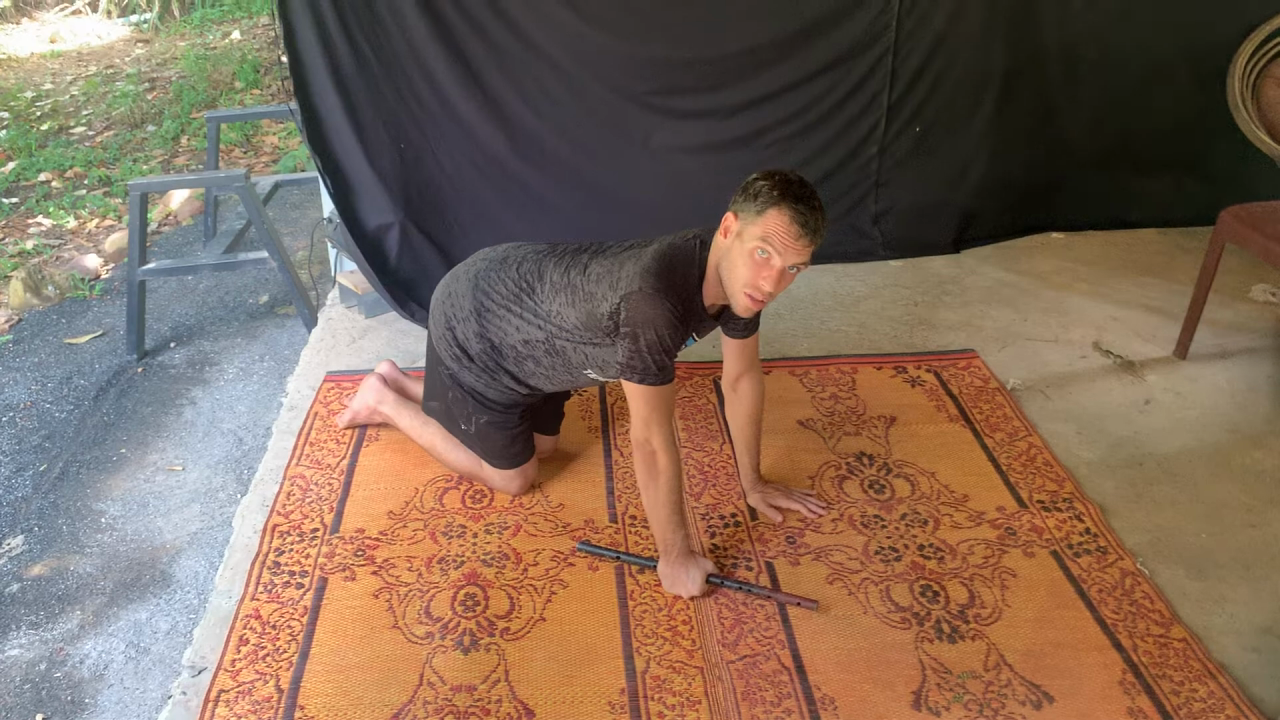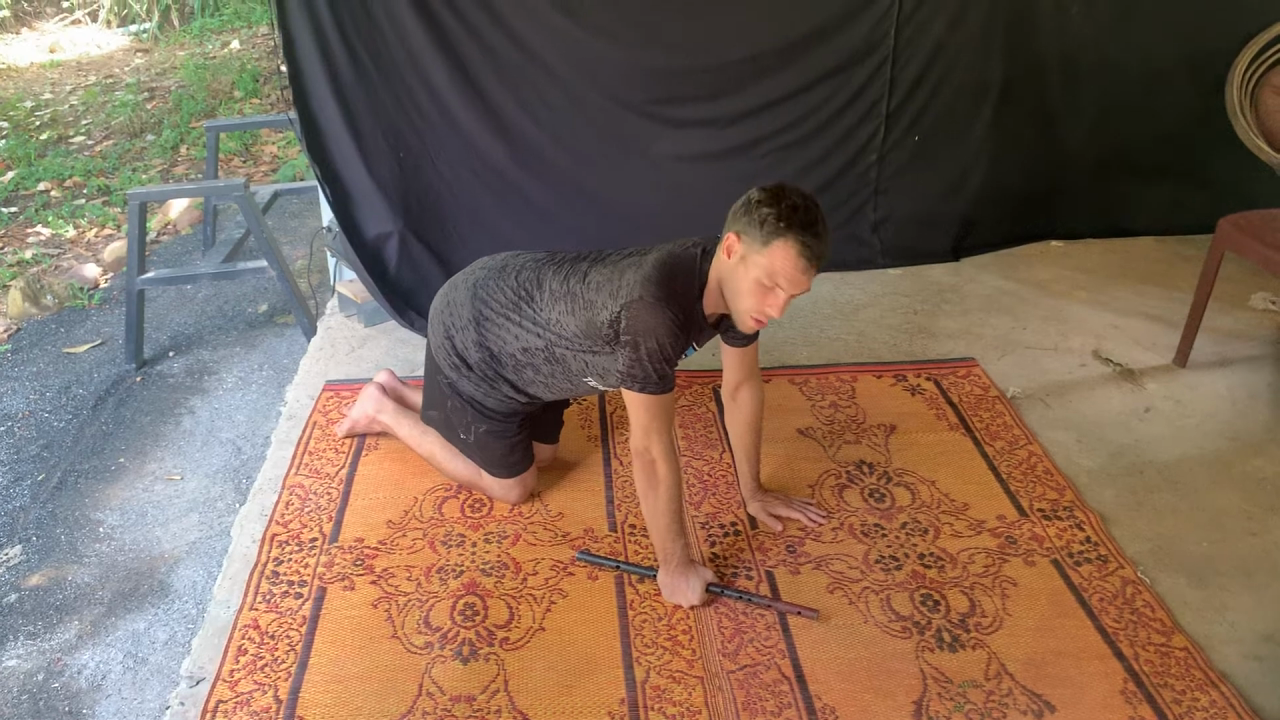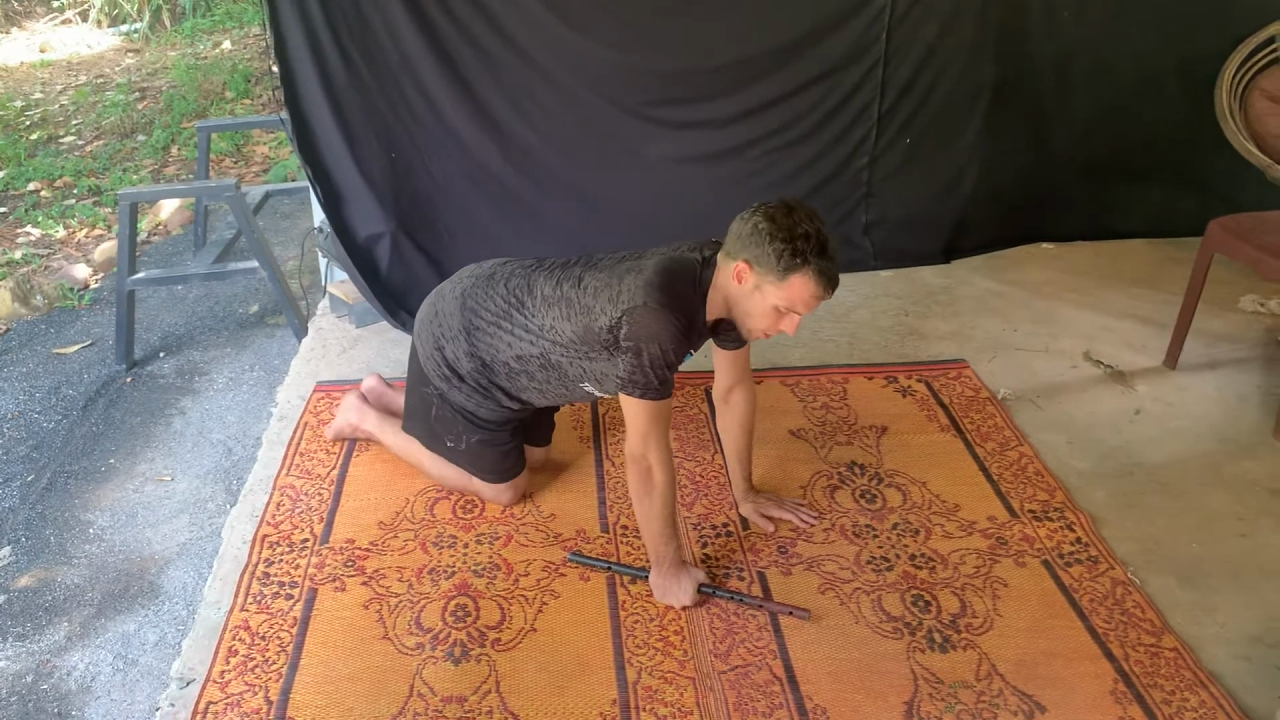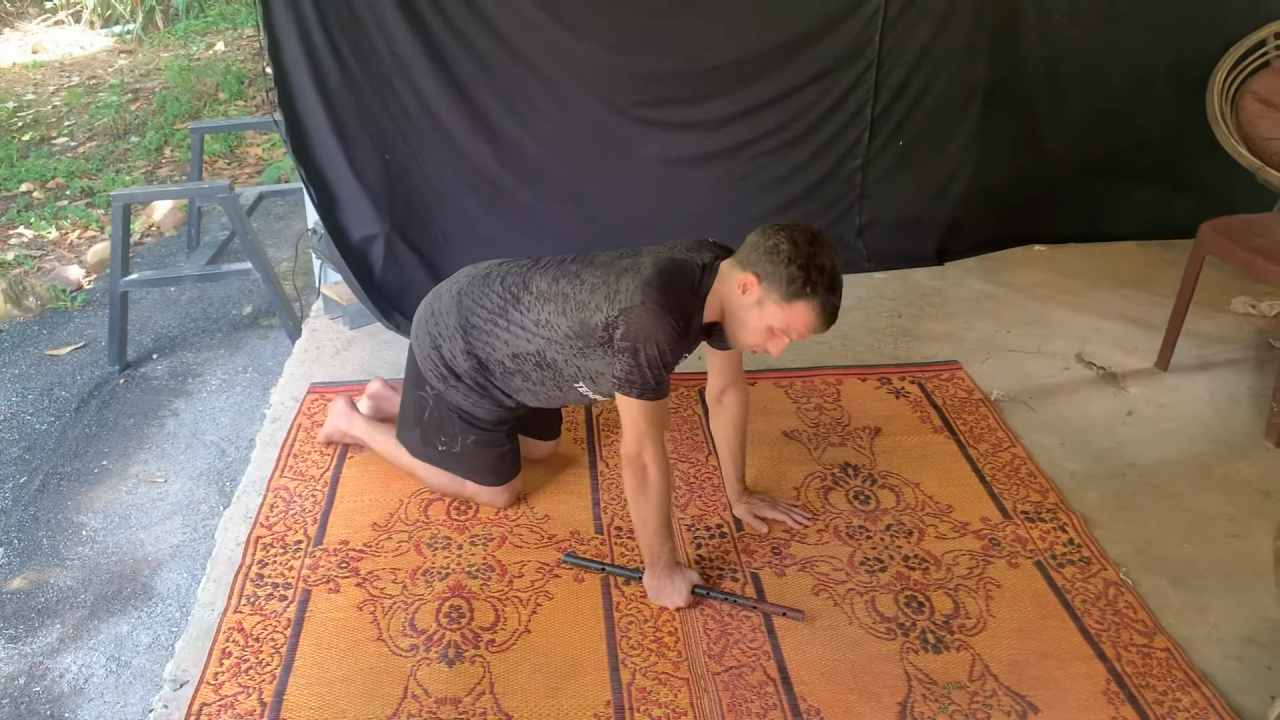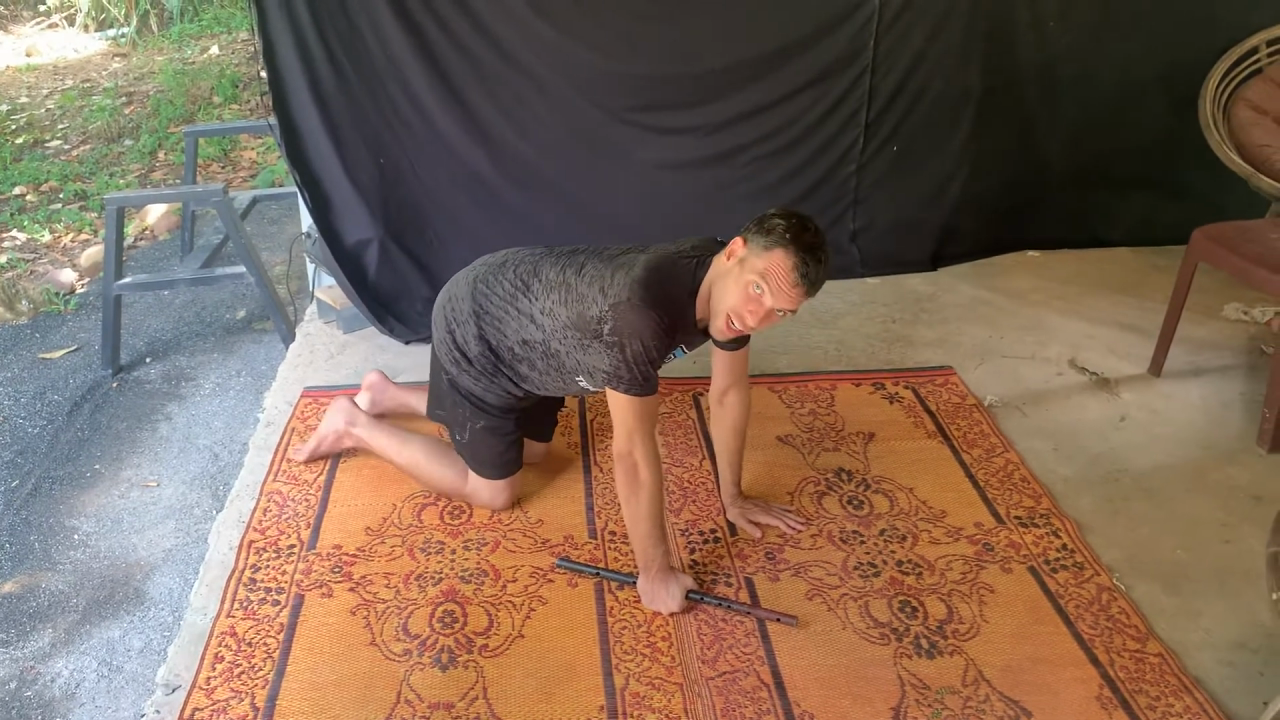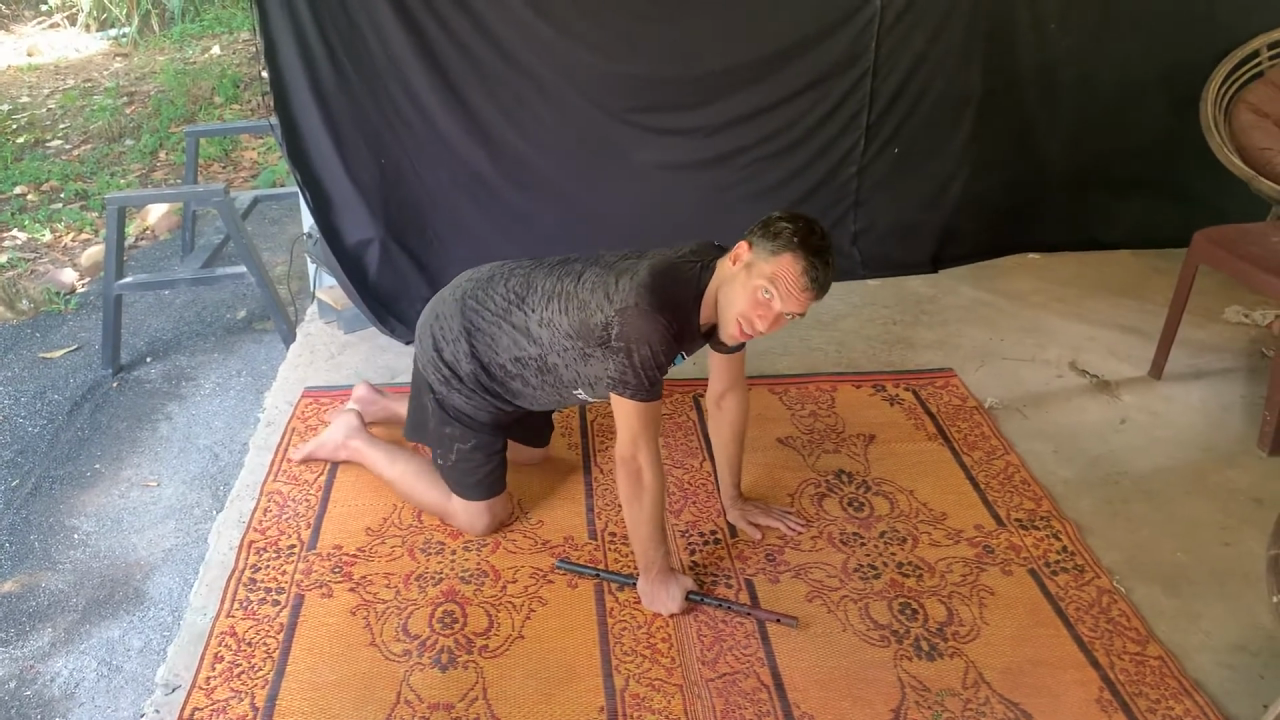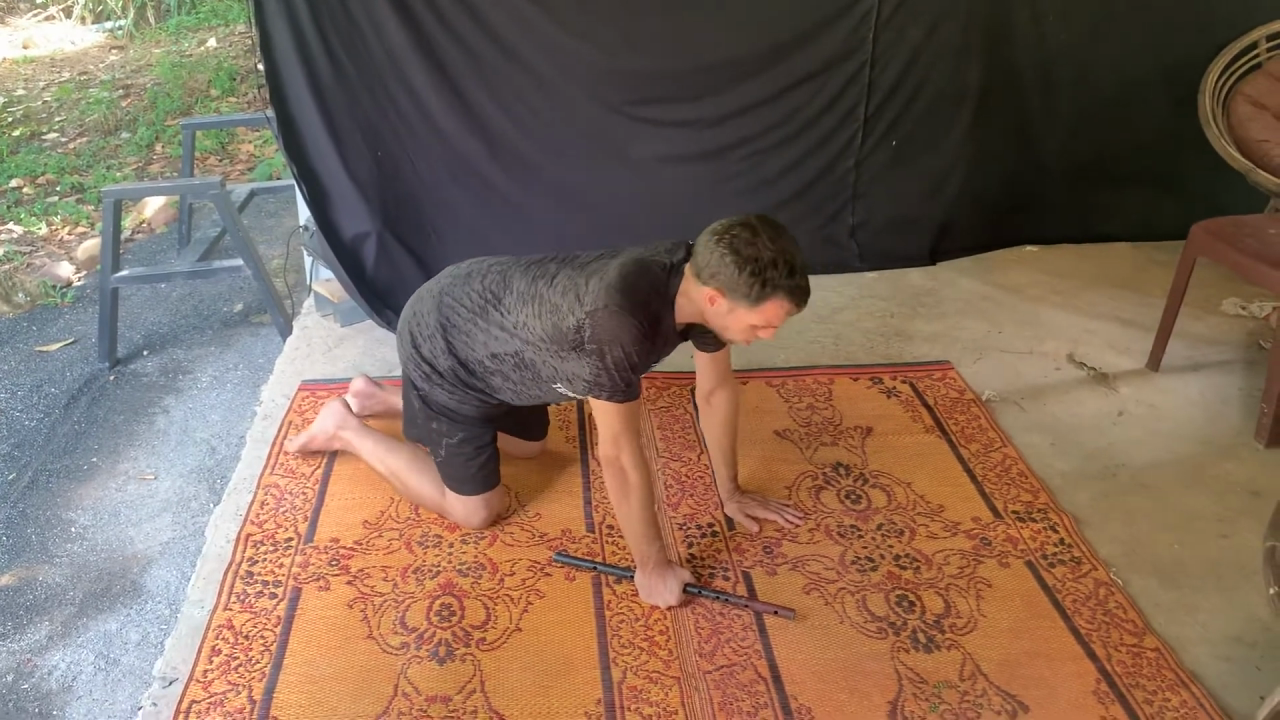
dt=0.7s
person 1, frame 1
left shoulder: (737, 273)
right shoulder: (652, 300)
left elbow: (742, 378)
right elbow: (652, 442)
left wrist: (752, 482)
right wrist: (675, 557)
left hip: (520, 308)
right hip: (473, 323)
left knee: (540, 445)
right knee: (513, 476)
left ankle: (401, 383)
right ankle: (383, 400)
person 1, frame 2
left shoulder: (736, 280)
right shoulder: (651, 310)
left elbow: (742, 386)
right elbow: (652, 451)
left wrist: (752, 491)
right wrist: (675, 565)
left hip: (519, 318)
right hip: (472, 332)
left knee: (540, 453)
right knee: (512, 485)
left ankle: (400, 392)
right ankle: (382, 410)
person 1, frame 3
left shoulder: (726, 278)
right shoulder: (654, 319)
left elbow: (733, 388)
right elbow: (646, 456)
left wrist: (744, 492)
right wrist: (667, 567)
left hip: (504, 316)
right hip: (459, 341)
left knee: (529, 455)
right knee: (503, 487)
left ankle: (389, 396)
right ankle: (366, 416)
person 1, frame 4
left shoulder: (723, 274)
right shoulder: (653, 318)
left elbow: (726, 391)
right elbow: (641, 456)
left wrist: (738, 494)
right wrist: (661, 568)
left hip: (507, 320)
right hip: (459, 341)
left knee: (538, 447)
right knee: (497, 489)
left ankle: (393, 401)
right ankle: (354, 422)
person 1, frame 5
left shoulder: (728, 285)
right shoulder: (640, 311)
left elbow: (729, 392)
right elbow: (633, 453)
left wrist: (733, 497)
right wrist: (654, 571)
left hip: (520, 310)
right hip: (474, 325)
left knee: (530, 448)
right knee: (496, 490)
left ankle: (385, 394)
right ankle: (356, 424)
person 1, frame 6
left shoulder: (726, 287)
right shoulder: (646, 316)
left elbow: (726, 395)
right elbow: (636, 457)
left wrist: (732, 499)
right wrist: (655, 573)
left hip: (507, 325)
right hip: (461, 344)
left knee: (529, 451)
right knee: (482, 516)
left ankle: (379, 404)
right ankle: (353, 440)
person 1, frame 7
left shoulder: (704, 277)
right shoulder: (618, 319)
left elbow: (716, 390)
right elbow: (620, 455)
left wrist: (730, 492)
right wrist: (653, 566)
left hip: (494, 322)
right hip: (442, 340)
left knee: (527, 443)
right knee: (477, 508)
left ankle: (376, 397)
right ankle: (346, 428)
